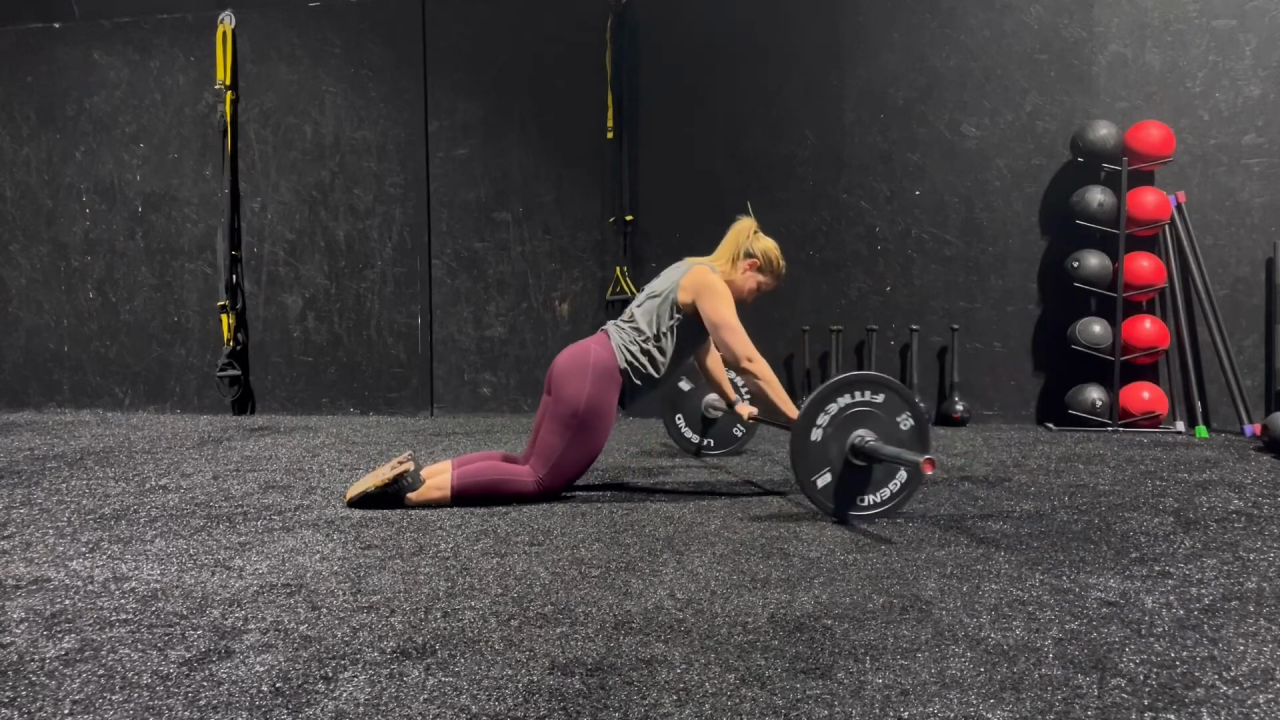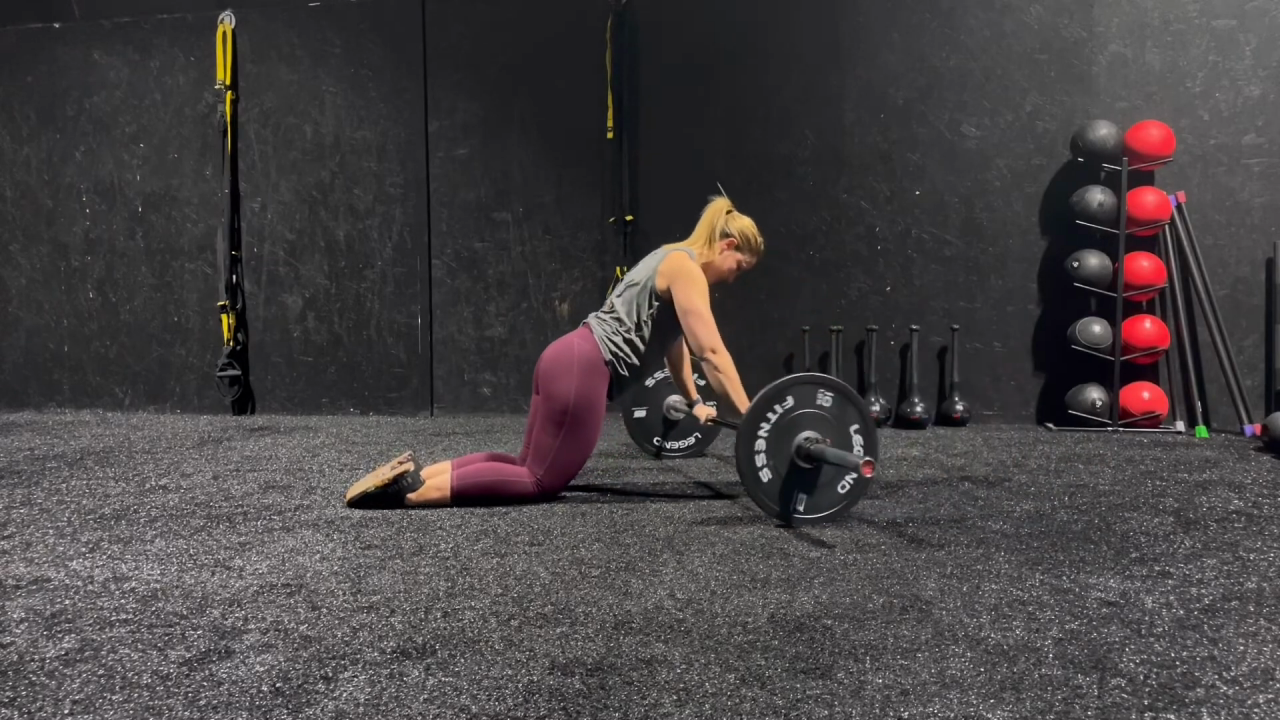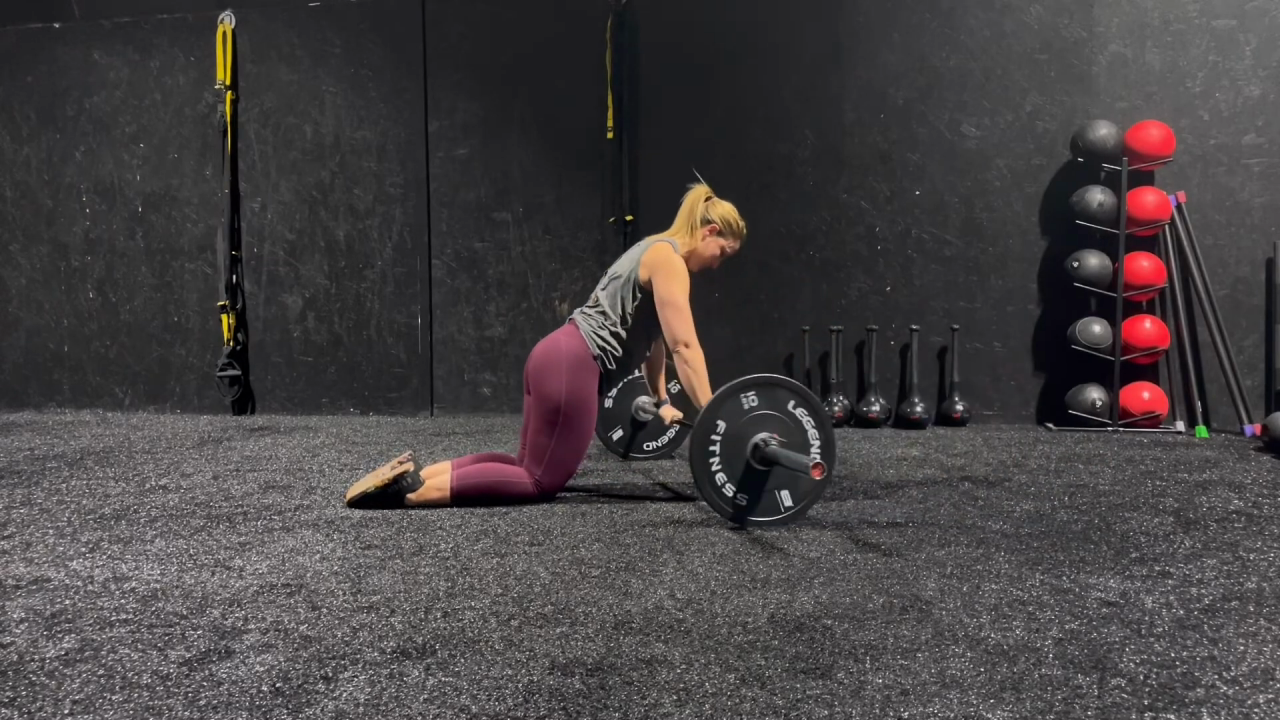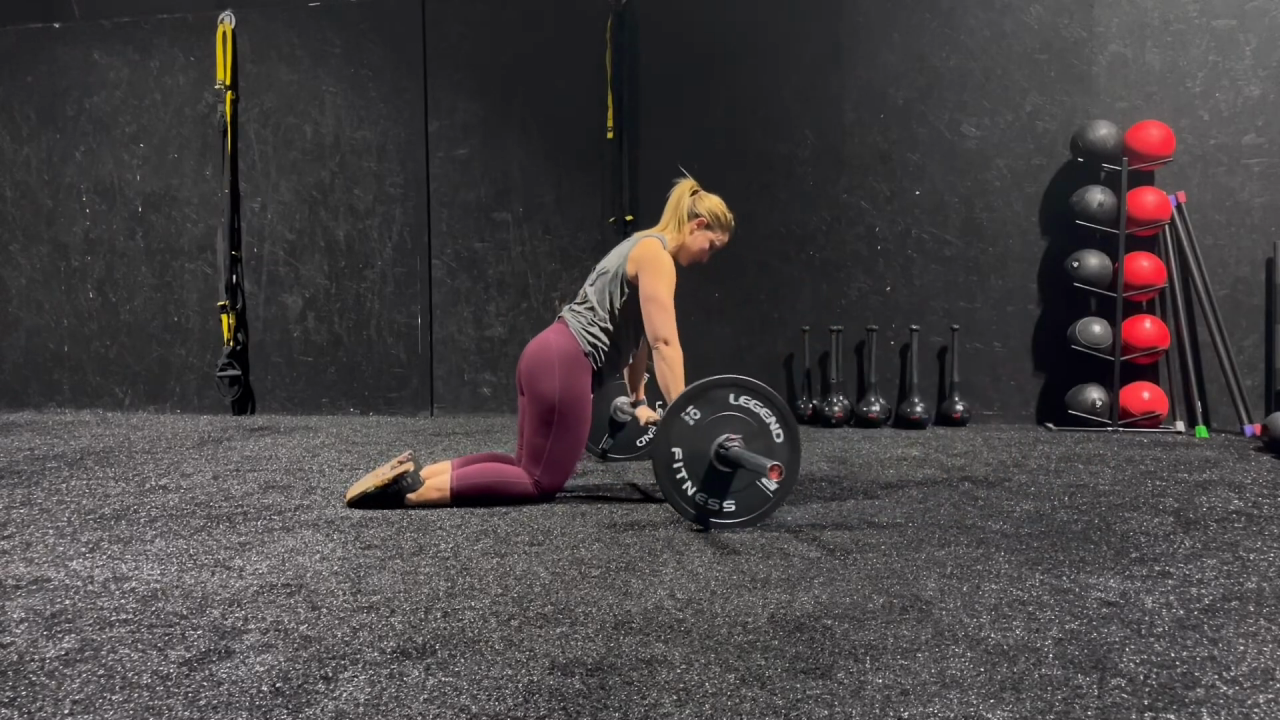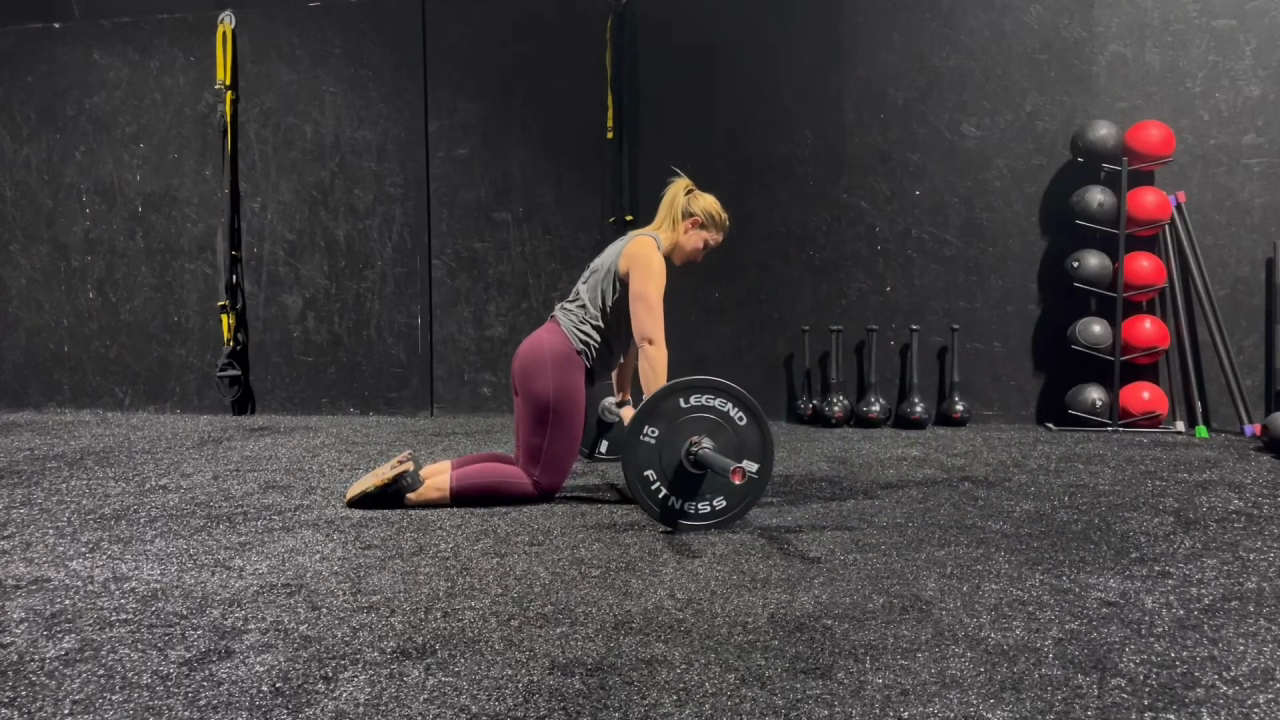
dt=0.3s
person 1, frame 1
left shoulder: (696, 273)
right shoulder: (710, 283)
left elbow: (705, 349)
right elbow: (748, 360)
left wrist: (734, 403)
right wrist: (797, 420)
left hip: (584, 366)
right hip: (595, 375)
left knee: (534, 466)
right knee: (540, 481)
left ankle: (415, 473)
right ankle: (412, 488)
person 1, frame 2
left shoulder: (674, 259)
right shoulder: (687, 269)
left elbow: (676, 341)
right elbow: (712, 352)
left wrist: (694, 402)
right wrist: (750, 418)
left hip: (571, 361)
right hip: (583, 369)
left knee: (530, 469)
right knee: (541, 483)
left ankle: (416, 472)
right ankle: (412, 488)
person 1, frame 3
left shoulder: (657, 253)
right shoulder: (669, 260)
left elbow: (653, 338)
right elbow: (685, 346)
left wrist: (661, 401)
left hip: (560, 358)
right hip: (572, 364)
left knee: (533, 469)
right knee: (542, 483)
left ankle: (416, 472)
right ankle: (413, 489)
person 1, frame 4
left shoulder: (645, 248)
right shoulder: (656, 255)
left elbow: (637, 335)
right elbow: (664, 343)
left wrist: (639, 401)
left hip: (551, 357)
right hip: (564, 363)
left knee: (531, 467)
right knee: (541, 484)
left ankle: (416, 472)
right ankle: (413, 489)
person 1, frame 5
left shoulder: (639, 247)
right shoulder: (649, 253)
left elbow: (628, 336)
right elbow: (650, 342)
left wrist: (624, 401)
left hip: (546, 355)
right hip: (557, 360)
left knee: (530, 467)
right knee: (541, 482)
left ankle: (415, 472)
right ankle: (411, 488)
